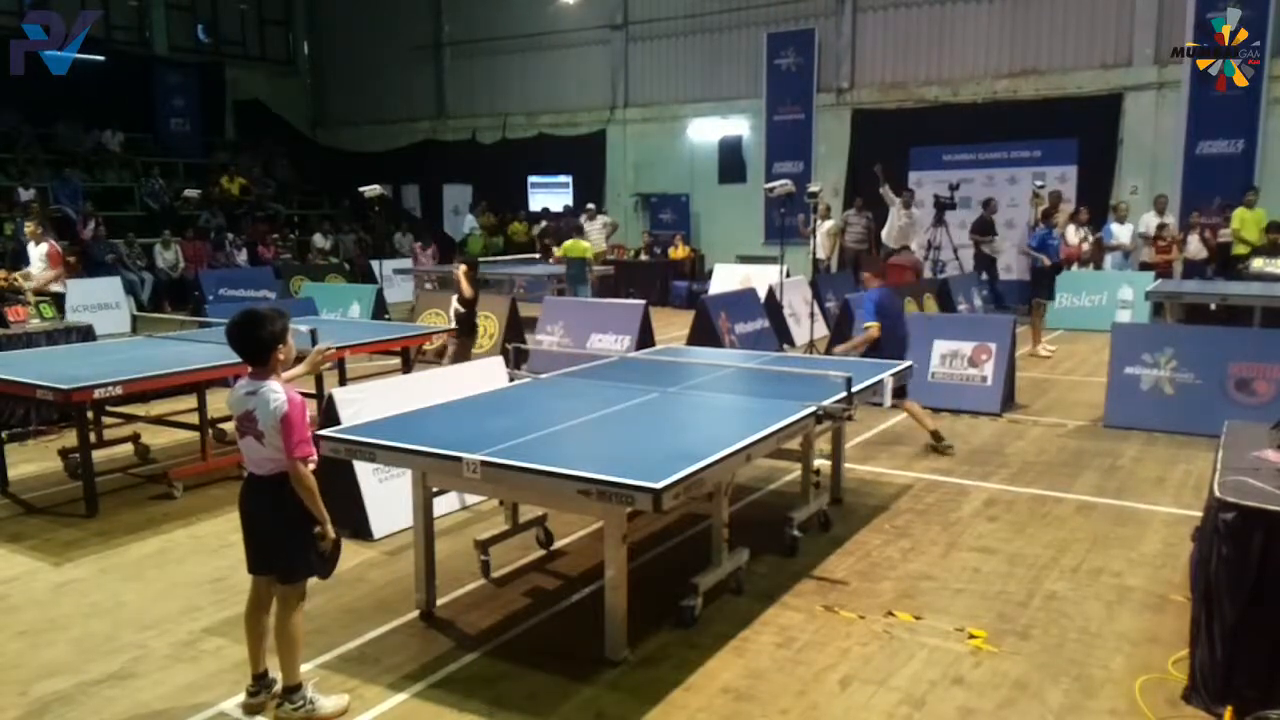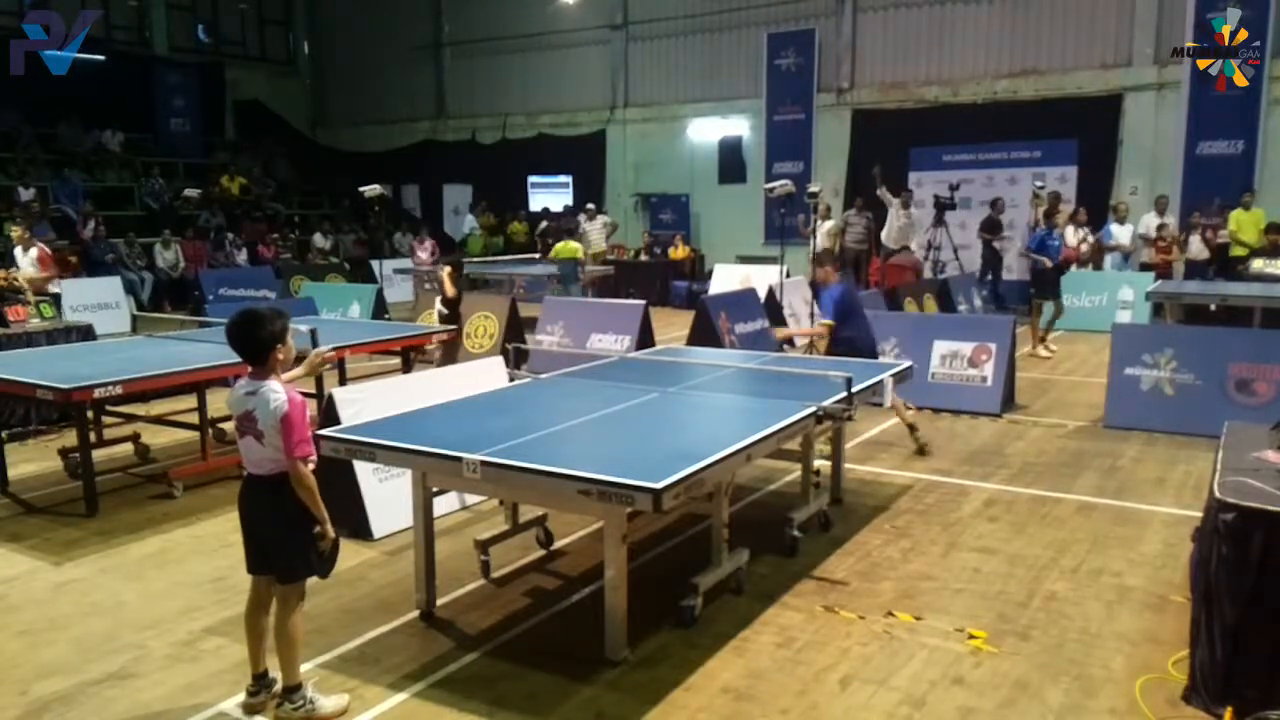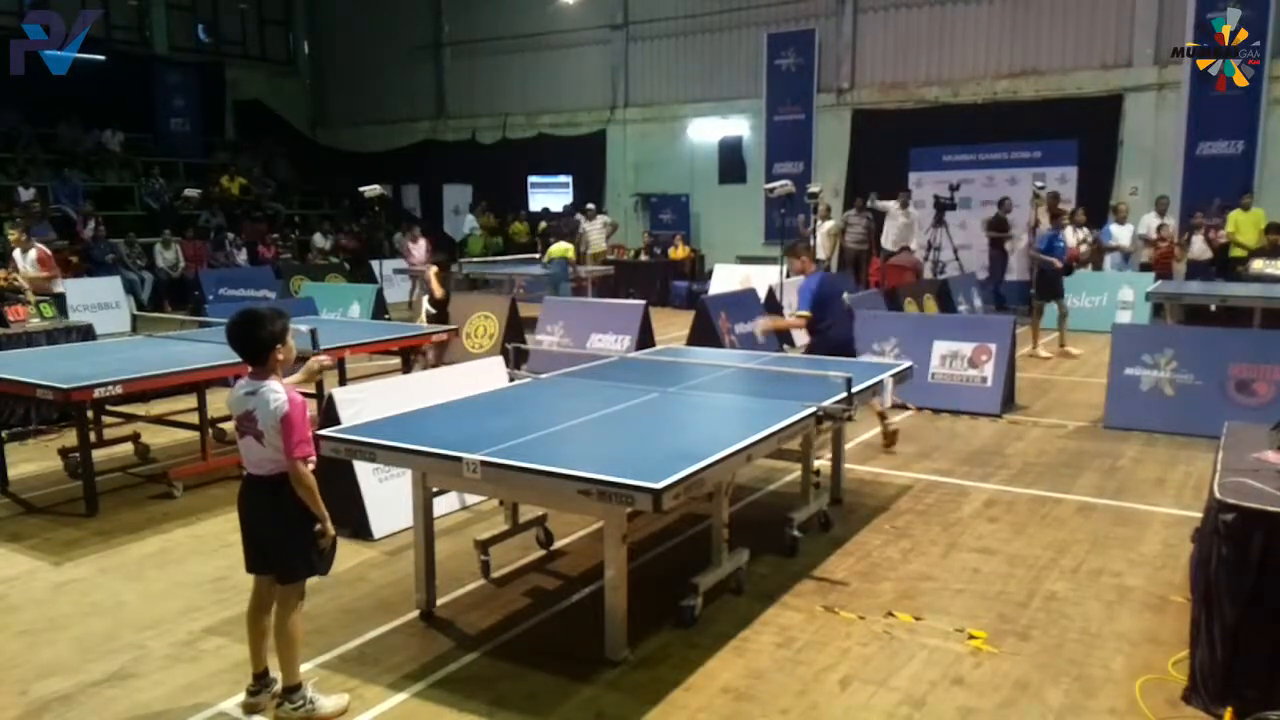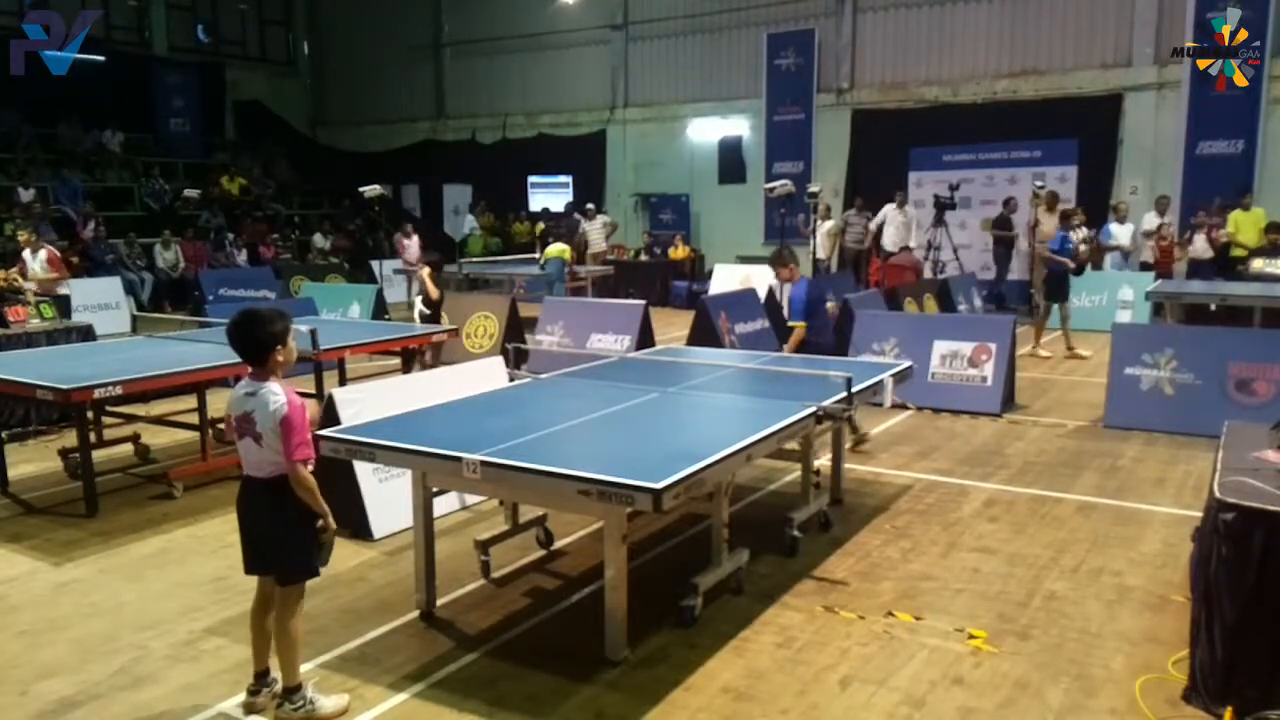
dt=0.2s
person 1, frame 1
left shoulder: (239, 391)
right shoulder: (290, 403)
right elbow: (298, 472)
left wrist: (305, 368)
right wrist: (324, 520)
left hip: (253, 493)
right hip: (284, 500)
left knee: (261, 592)
right knee: (290, 600)
left ankle: (259, 684)
person 1, frame 2
left shoulder: (239, 391)
right shoulder: (290, 402)
right elbow: (299, 472)
left wrist: (303, 370)
right wrist: (324, 519)
left hip: (252, 493)
right hip: (284, 499)
left knee: (261, 592)
right knee: (290, 600)
left ankle: (259, 685)
person 1, frame 3
left shoulder: (239, 391)
right shoulder: (290, 402)
right elbow: (298, 471)
left wrist: (300, 377)
right wrist: (324, 518)
left hip: (252, 493)
right hip: (284, 499)
left knee: (263, 593)
right knee: (289, 600)
left ankle: (260, 684)
person 1, frame 4
left shoulder: (239, 394)
right shoulder: (289, 404)
right elbow: (298, 474)
right wrist: (325, 514)
left hip: (251, 496)
right hip: (284, 502)
left knee: (266, 593)
right knee: (289, 601)
left ankle: (261, 684)
person 2, frame 1
left shoulder: (869, 298)
right shoulder: (895, 298)
left elbow: (873, 333)
left wrist: (847, 347)
left hip: (877, 356)
right hip: (896, 357)
right knee: (902, 399)
right ankle: (939, 439)
person 2, frame 2
left shoulder: (830, 294)
right shoulder: (850, 288)
left elbow: (823, 330)
left wrist: (791, 333)
left hip: (846, 350)
right hip: (868, 348)
right ankle: (914, 431)
person 2, frame 3
left shoulder: (808, 285)
right shoulder: (832, 279)
left elbow: (801, 322)
right elbow: (845, 305)
left wrist: (772, 325)
left hip: (825, 343)
right hip: (845, 339)
right ankle: (884, 421)
person 2, frame 4
left shoulder: (796, 293)
right shoulder: (811, 284)
left elbow: (800, 330)
right elbow: (830, 308)
left wrist: (785, 355)
left hip: (812, 349)
right hip: (825, 344)
